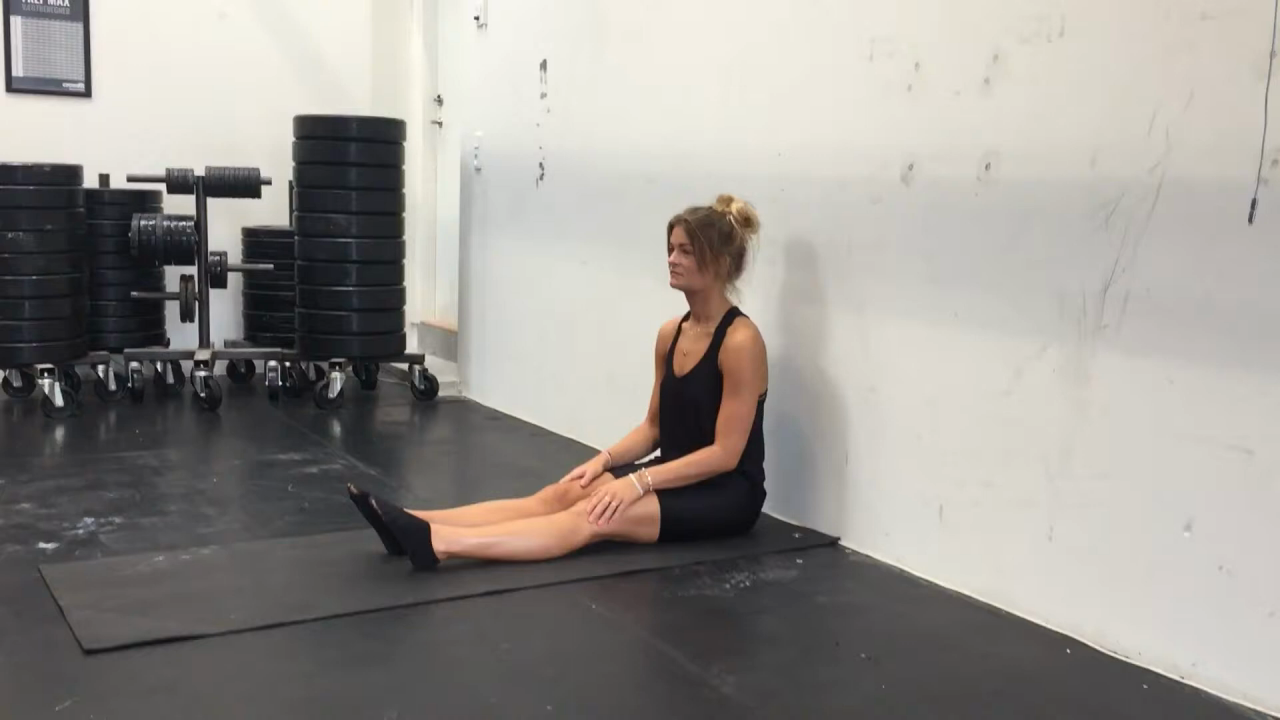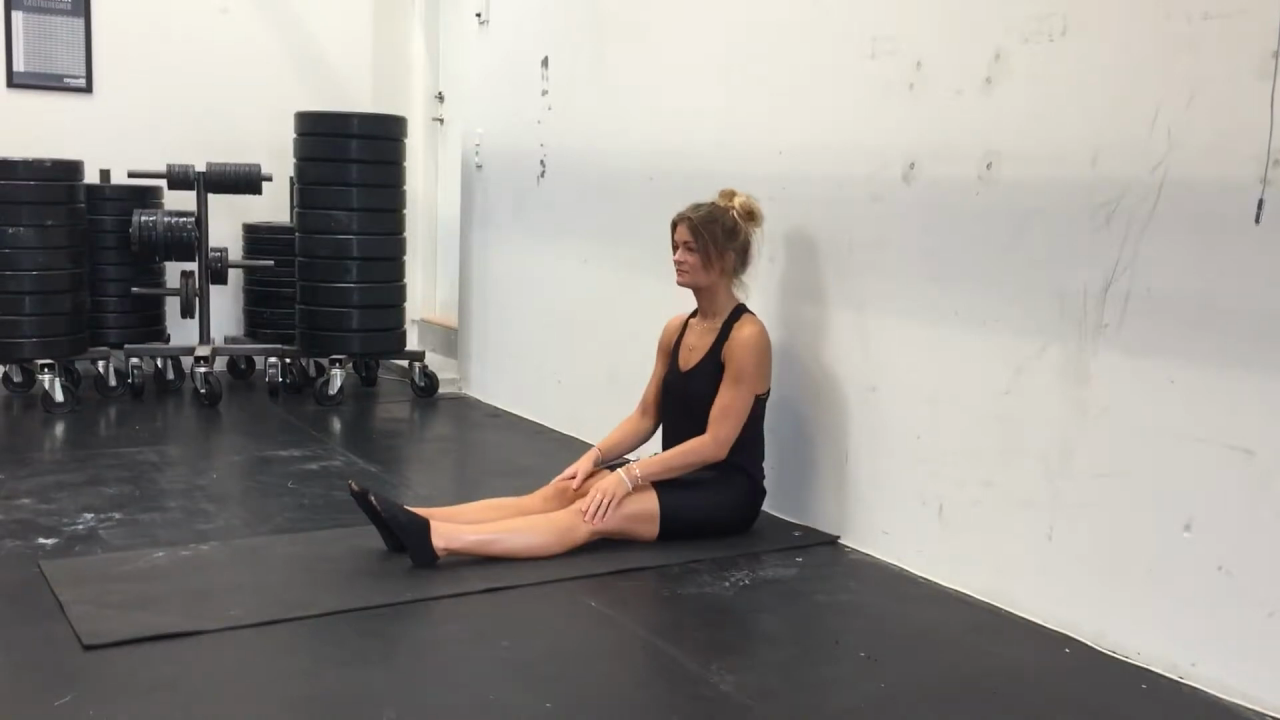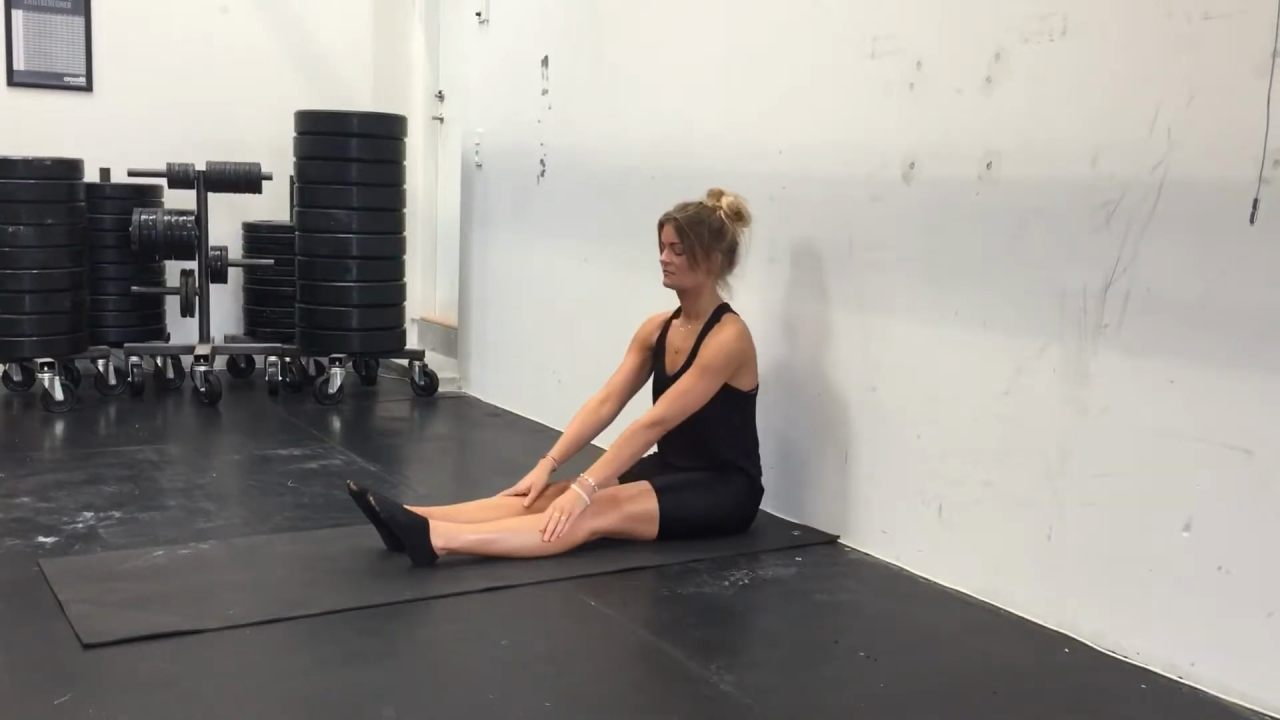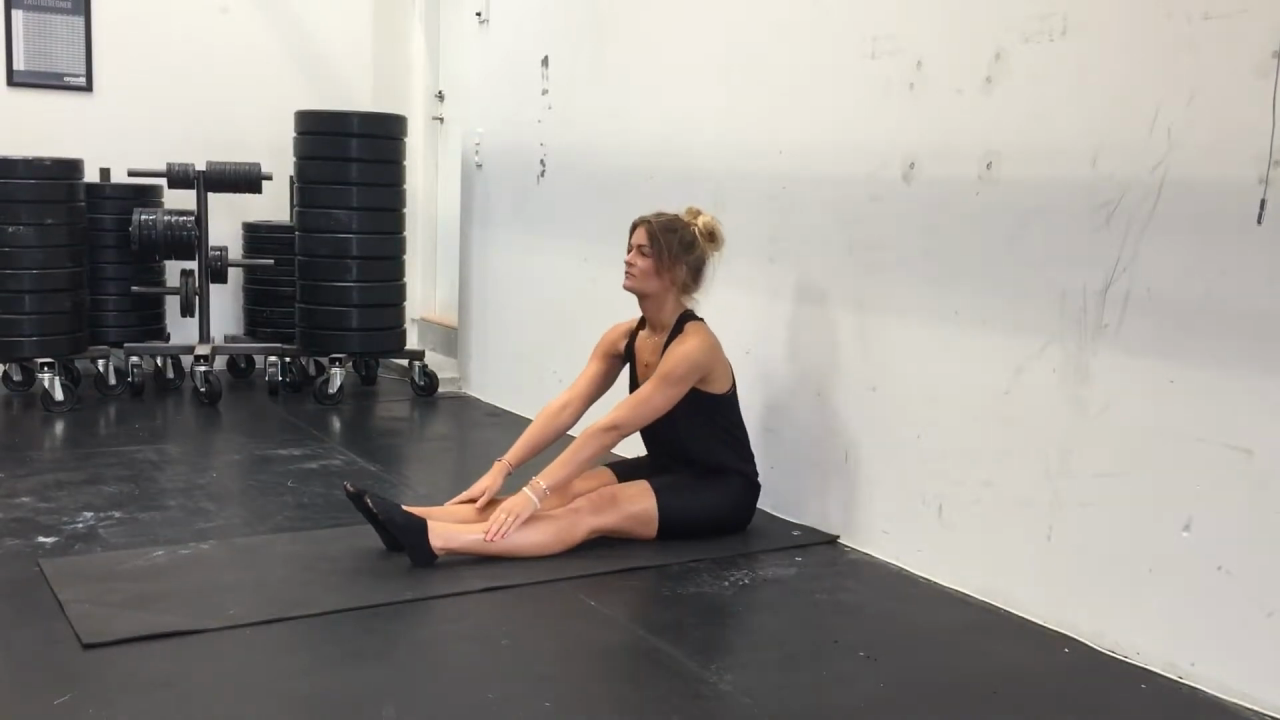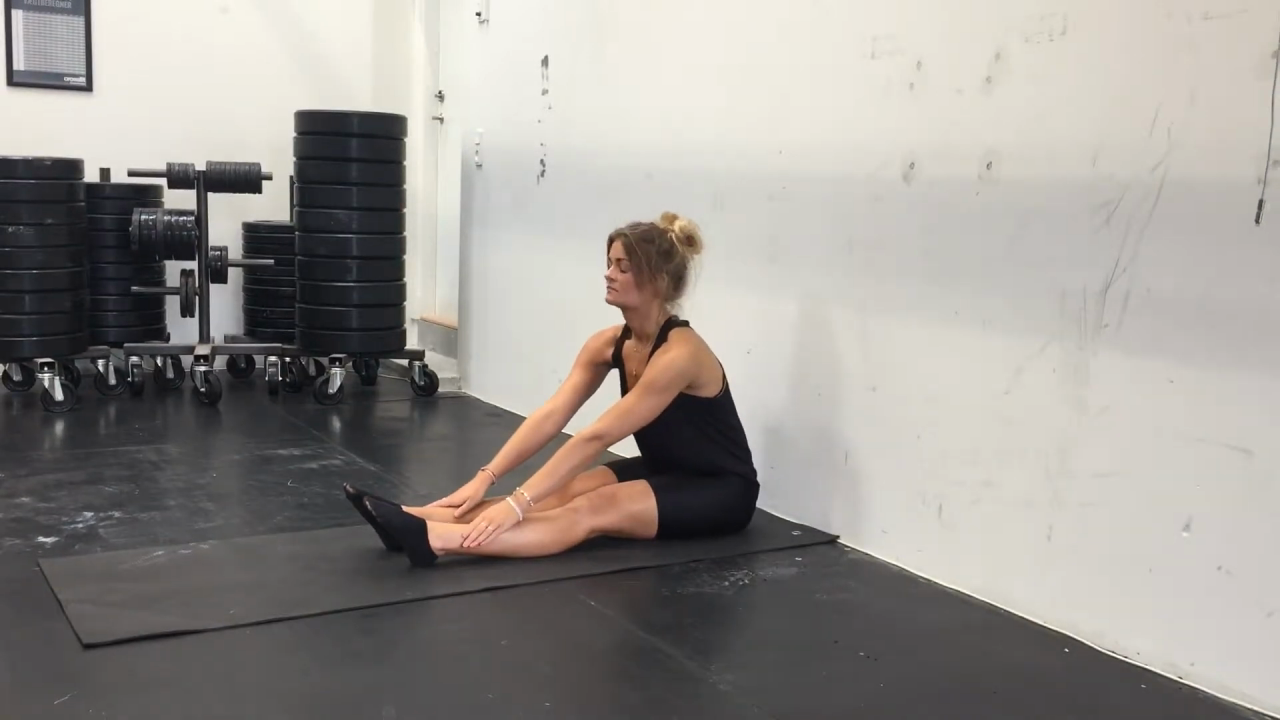
dt=0.7s
person 1, frame 1
left shoulder: (740, 341)
right shoulder: (671, 333)
left elbow: (725, 452)
left wrist: (639, 482)
right wrist: (604, 459)
left hip: (727, 492)
right hip: (677, 475)
left knee: (594, 515)
right knee: (563, 493)
left ankle: (436, 543)
right ankle: (425, 528)
person 1, frame 2
left shoulder: (746, 337)
right shoulder: (677, 329)
left elbow: (716, 443)
right elbow: (646, 417)
left wrist: (629, 475)
right wrist: (595, 455)
left hip: (727, 491)
right hip: (677, 473)
left knee: (595, 515)
right knee: (561, 494)
left ankle: (437, 540)
right ankle: (420, 524)
person 1, frame 3
left shoulder: (728, 337)
right shoulder: (659, 327)
left elbow: (655, 423)
right elbow: (604, 403)
left wrist: (583, 489)
right wrist: (547, 466)
left hip: (724, 489)
right hip: (669, 470)
left knee: (598, 511)
right knee: (553, 497)
left ankle: (436, 540)
right ankle: (416, 521)
person 1, frame 4
left shoulder: (693, 346)
right shoulder: (625, 336)
left elbow: (611, 428)
right elbow: (566, 408)
left wrist: (535, 492)
right wrist: (501, 469)
left hip: (721, 490)
right hip: (665, 469)
left knee: (594, 510)
right knee: (565, 492)
left ankle: (434, 540)
right ankle: (412, 521)
person 1, frame 5
left shoulder: (680, 353)
right shoulder: (609, 343)
left elbow: (597, 437)
right elbow: (549, 416)
left wrist: (518, 504)
right wrist: (485, 478)
left hip: (720, 490)
right hip: (661, 470)
left knee: (590, 511)
right knee: (563, 492)
left ankle: (431, 539)
right ankle: (415, 520)
